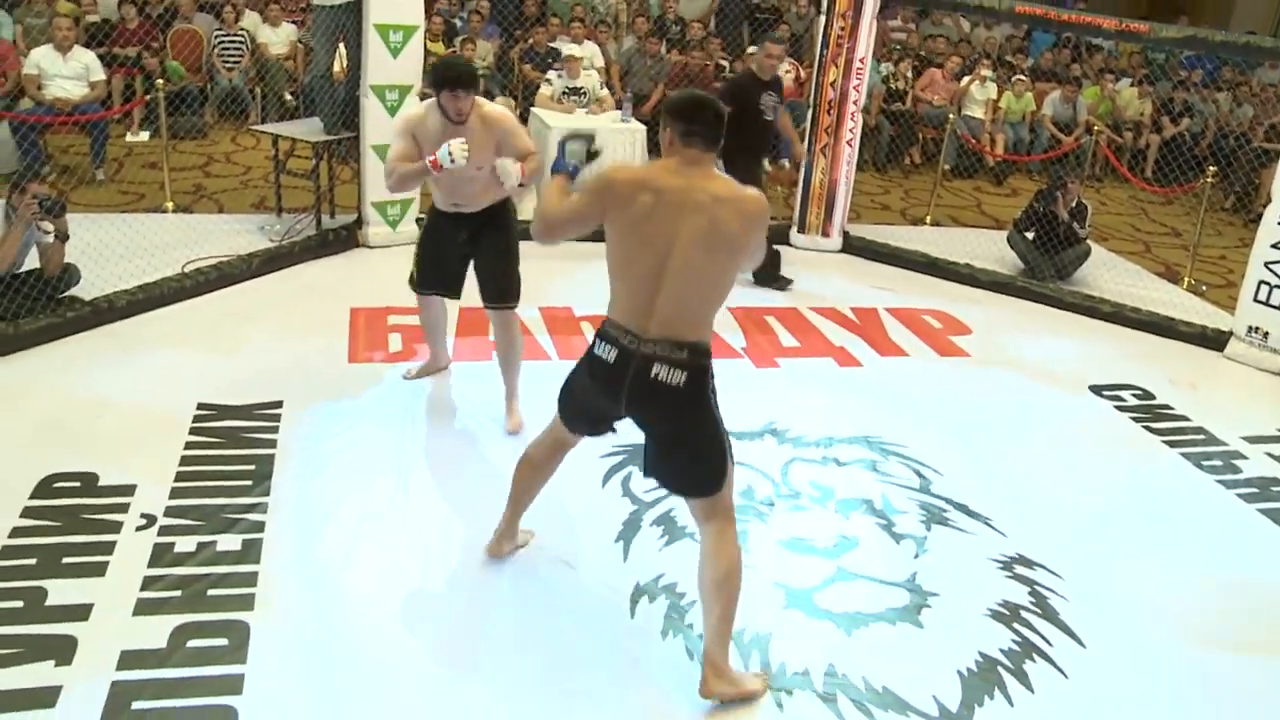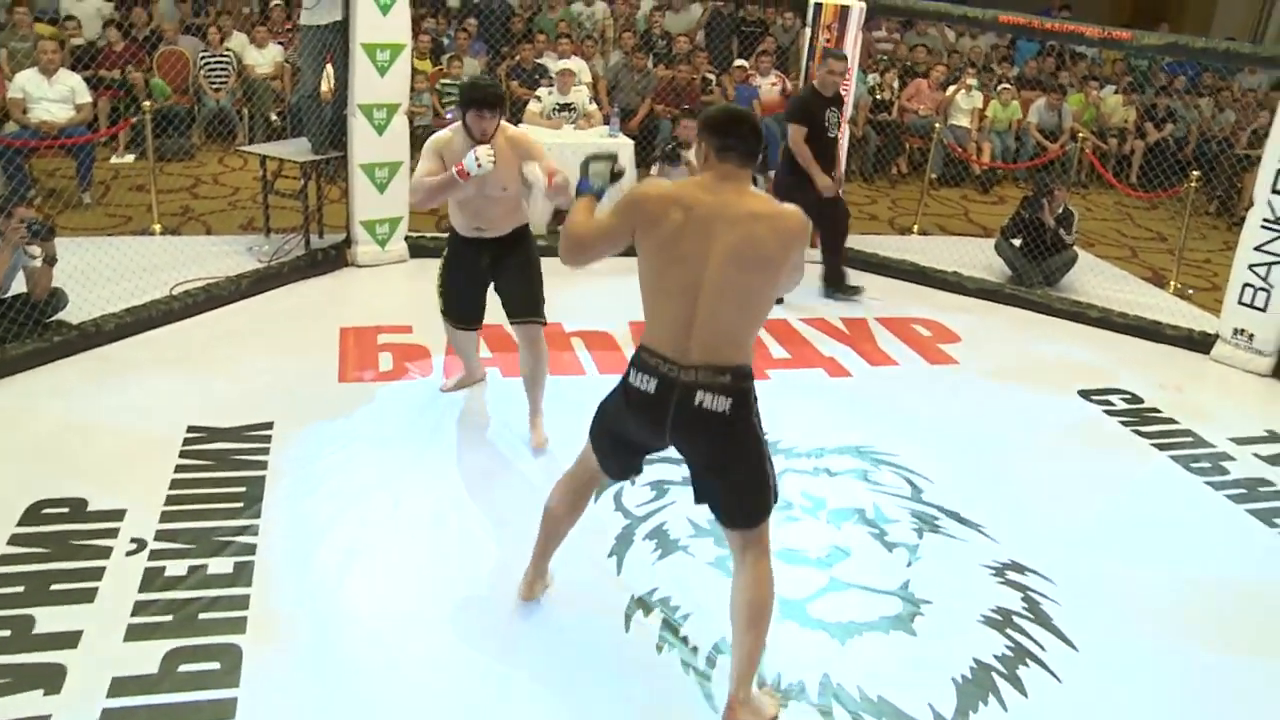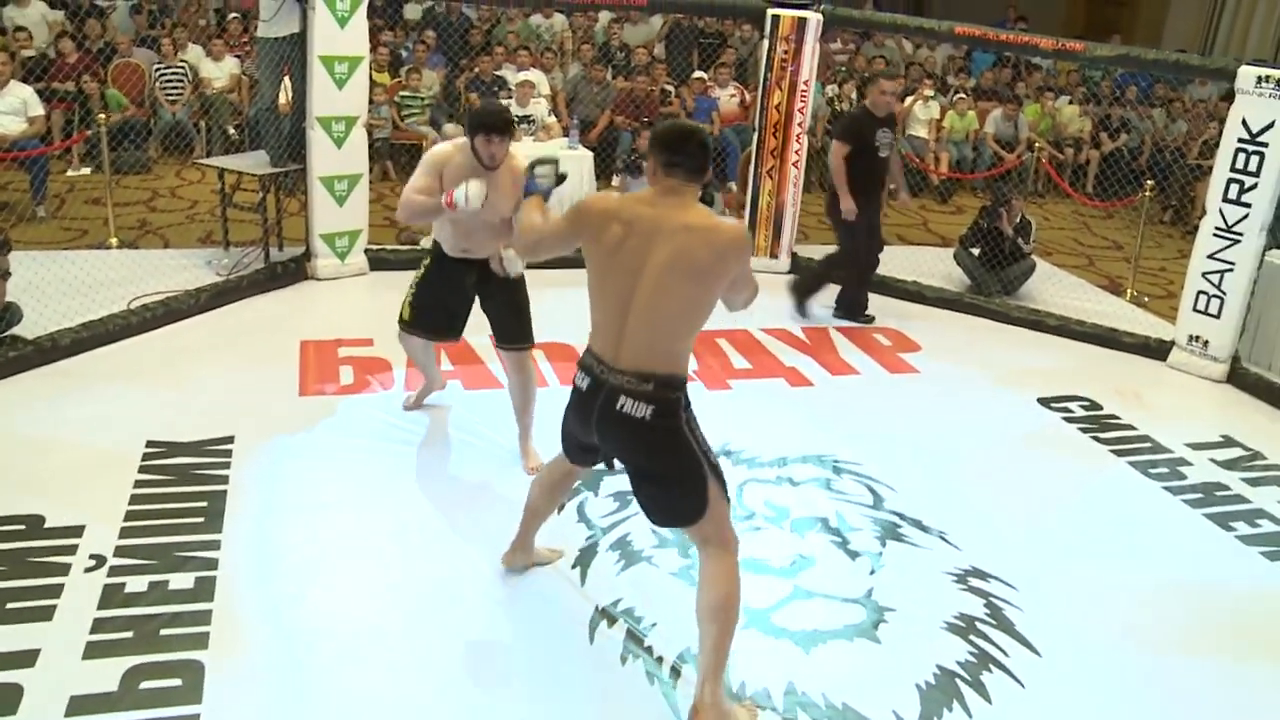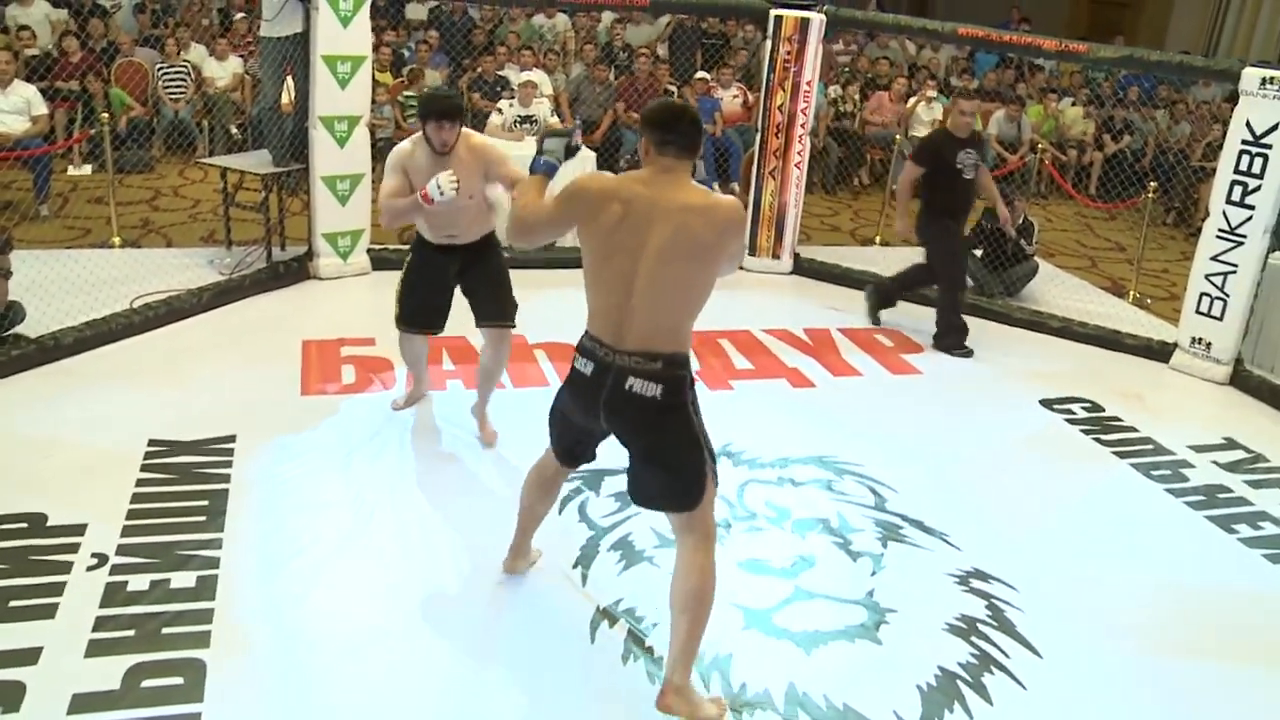
dt=0.4s
person 1, frame 1
left shoulder: (621, 182)
right shoulder: (749, 206)
left elbow: (545, 228)
left wrist: (562, 170)
left hip: (610, 357)
right hip: (681, 375)
left knee: (555, 435)
right knee: (717, 519)
left ankle: (505, 534)
right ankle: (717, 670)
person 1, frame 2
left shoulder: (653, 198)
right shoulder: (789, 223)
left elbow: (573, 251)
left wrist: (589, 189)
left hip: (646, 387)
right hip: (723, 403)
left knee: (585, 471)
right knee: (752, 549)
left ankle: (534, 576)
person 1, frame 3
left shoulder: (601, 211)
right shoulder: (726, 236)
left elbow: (526, 243)
right elbow: (743, 298)
left wrist: (536, 190)
left hip: (592, 388)
right hip: (655, 406)
left knee: (568, 463)
right knee: (718, 546)
left ankle: (520, 550)
person 1, frame 4
left shoulder: (595, 191)
right shoulder: (725, 213)
left elbow: (519, 230)
left wrist: (542, 167)
left hip: (591, 371)
right hip: (661, 388)
left knee: (557, 461)
right knee: (697, 536)
left ankle: (518, 552)
person 2, frame 1
left shoulder: (497, 118)
right shoulder: (414, 121)
left elbow: (532, 157)
right elbow: (393, 181)
left wrist: (518, 173)
right wrist: (436, 162)
left hip: (493, 218)
right hip: (444, 217)
left knee: (502, 311)
right knee: (427, 293)
left ankle: (512, 400)
right ankle: (438, 357)
person 2, frame 2
left shoulder: (521, 142)
right shoulder: (440, 143)
left elbow: (563, 189)
right elbow: (418, 199)
left wrist: (547, 184)
right wrist: (462, 171)
left hip: (513, 244)
right hip: (464, 245)
left knee: (530, 331)
right knee: (457, 324)
left ankle: (535, 417)
right ankle: (473, 370)
person 2, frame 3
left shoulder: (521, 172)
right shoulder: (441, 157)
right elbow: (406, 211)
right wrist: (453, 201)
left hip: (498, 267)
right hip: (446, 260)
left knee: (519, 356)
right knee: (411, 333)
left ankle: (525, 441)
right ankle: (433, 380)
person 2, frame 4
left shoulder: (482, 149)
right shoulder: (402, 155)
left elbow: (520, 186)
right elbow: (387, 216)
right wrist: (426, 197)
left hip: (480, 249)
right hip: (430, 250)
left knee: (500, 334)
right knee: (410, 330)
left ankle: (481, 408)
right ankle: (419, 385)
person 3, frame 1
left shoulder: (776, 83)
right shoulder: (740, 83)
left elbow: (780, 113)
left wrist: (796, 143)
left hip: (754, 158)
right hip: (736, 159)
right ankle: (766, 271)
person 3, frame 2
left shoulder: (837, 99)
right shoulder: (803, 100)
right elbow: (795, 141)
left wrist: (831, 172)
right wrist: (818, 176)
left hip: (823, 178)
right hip: (796, 180)
left knee: (838, 224)
left ankle: (835, 282)
person 3, frame 3
left shoulder: (889, 120)
right shoulder: (854, 120)
right elbow: (835, 157)
left wrist: (900, 187)
right wrist: (844, 196)
left hip: (871, 201)
right hip: (849, 200)
left knee: (869, 255)
right knee: (852, 254)
left ankle: (850, 306)
right ankle: (802, 288)
person 3, frame 4
left shoulder: (976, 140)
right shoulder: (934, 142)
left elbow: (981, 173)
right elbow: (907, 178)
left wrist: (999, 205)
right wrist: (902, 218)
left hip: (956, 220)
right hip: (936, 221)
left knee: (931, 272)
right knee: (952, 280)
left ankle: (880, 293)
right ankle: (949, 339)
